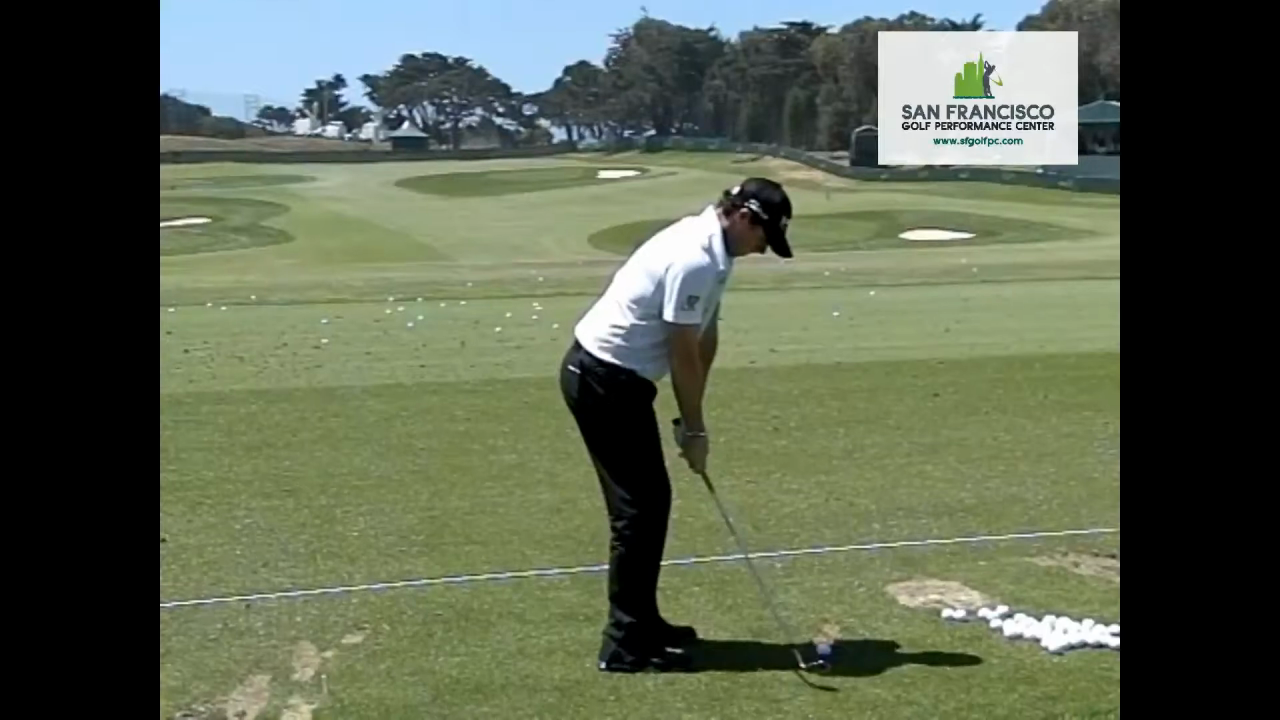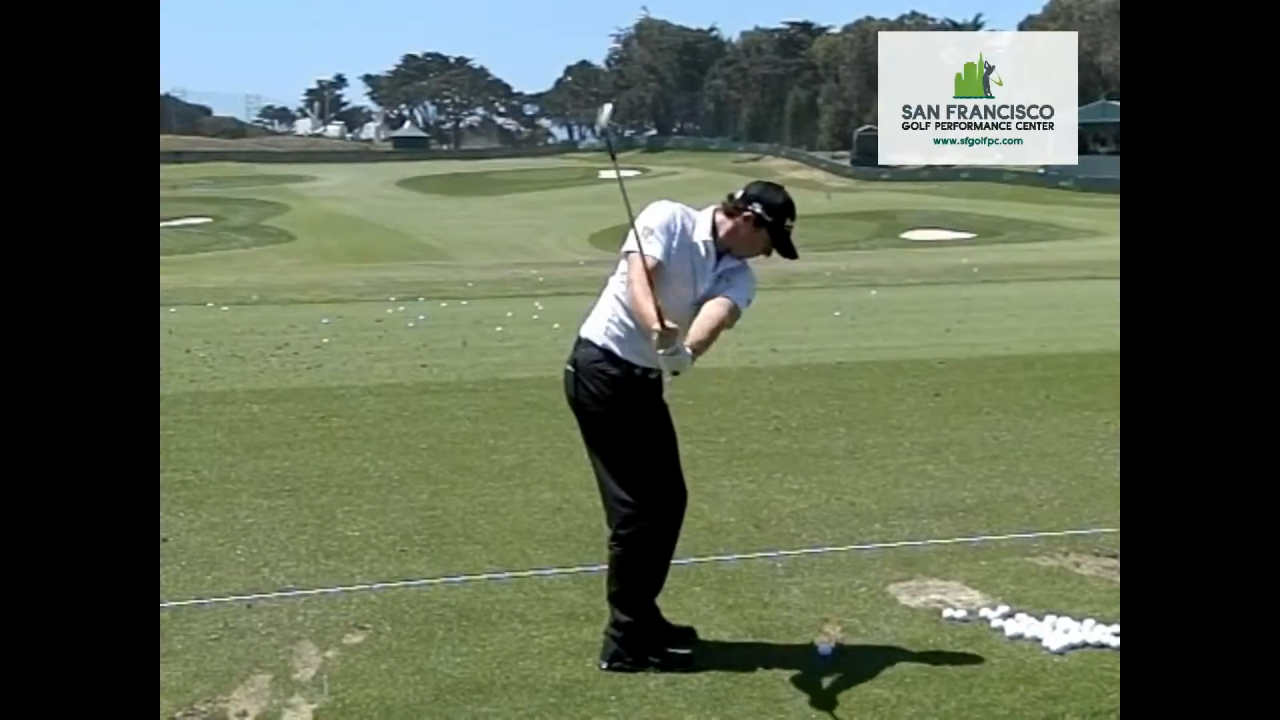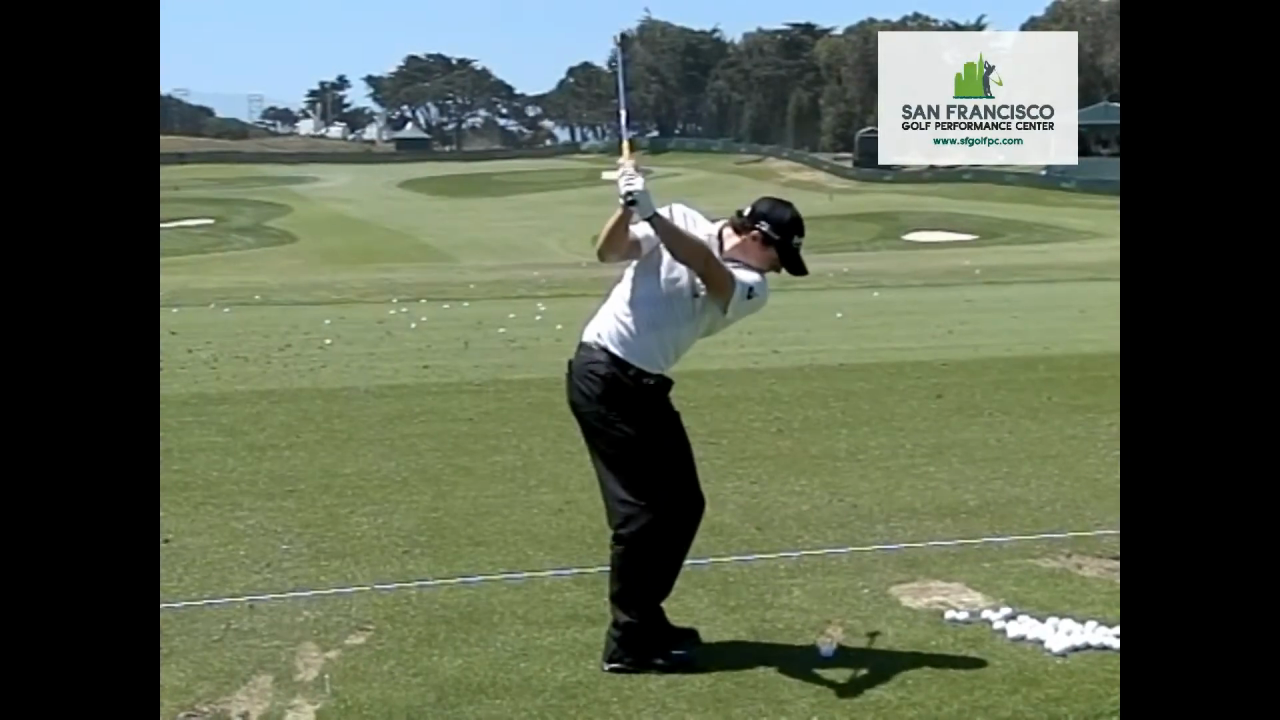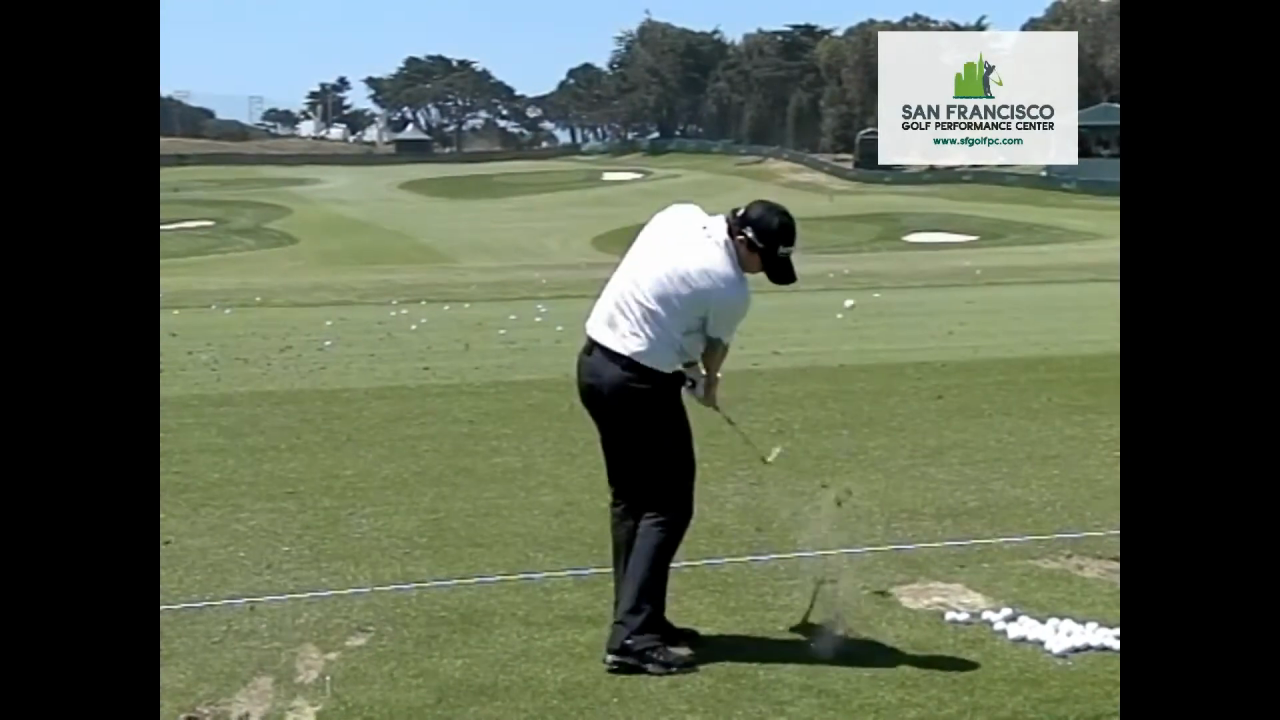
dt=1s
person 1, frame 1
left shoulder: (713, 253)
right shoulder: (693, 259)
left elbow: (705, 338)
right elbow: (683, 356)
left wrist: (692, 417)
right wrist: (695, 430)
left hip: (621, 378)
right hip: (601, 378)
left knee: (654, 500)
right knee: (637, 508)
left ankle: (641, 619)
right ankle: (624, 644)
person 1, frame 2
left shoulder: (739, 276)
right shoulder: (668, 218)
left elbow: (716, 317)
right elbow: (636, 279)
left wrist: (685, 350)
right wrist: (656, 326)
left hip: (644, 379)
right hip: (602, 369)
left knee: (667, 500)
right knee: (635, 507)
left ankle: (642, 617)
right ankle: (625, 642)
person 1, frame 3
left shoulder: (751, 288)
right shoulder: (681, 219)
left elbow: (703, 264)
right elbow: (609, 252)
left wrist: (651, 216)
right wrist: (627, 212)
left hip: (647, 387)
right hip: (602, 374)
left knee: (684, 506)
right knee: (639, 510)
left ankle: (646, 619)
right ankle: (628, 642)
person 1, frame 4
left shoulder: (680, 215)
right shoulder: (731, 292)
right elbow: (714, 351)
right wrist: (708, 382)
left hip: (595, 363)
right hip: (642, 382)
left knee: (630, 496)
right knee: (668, 505)
left ankle: (636, 617)
right ankle: (632, 636)
